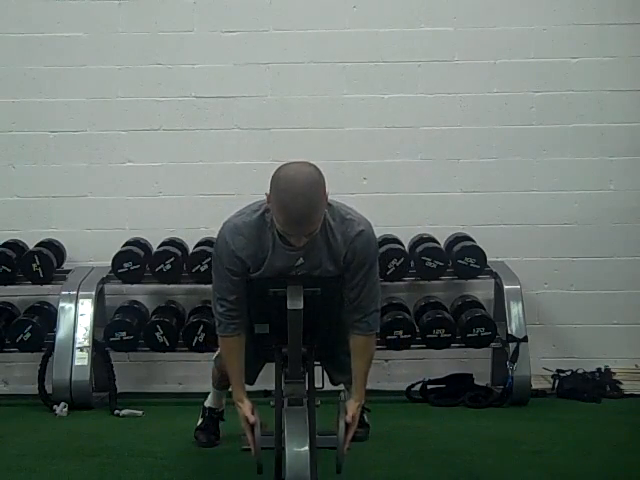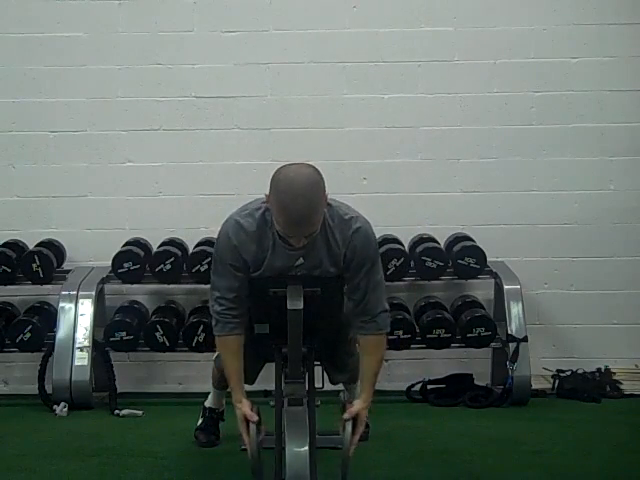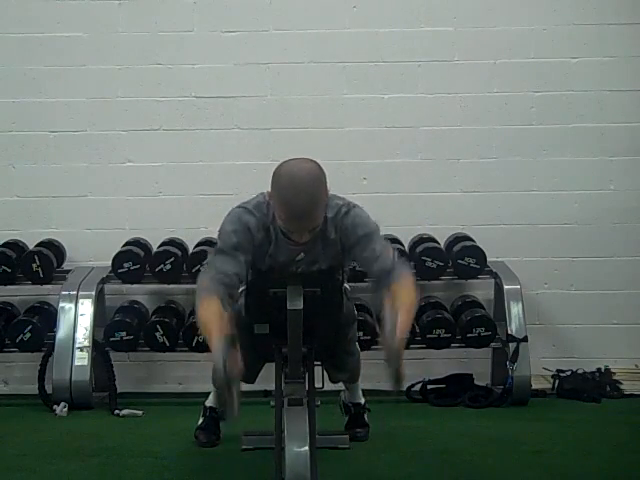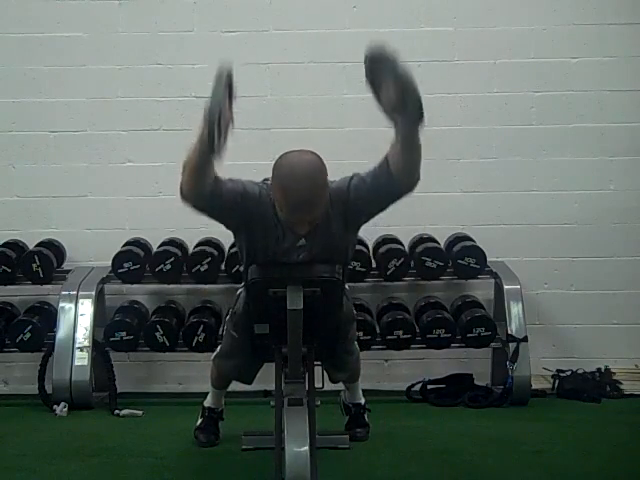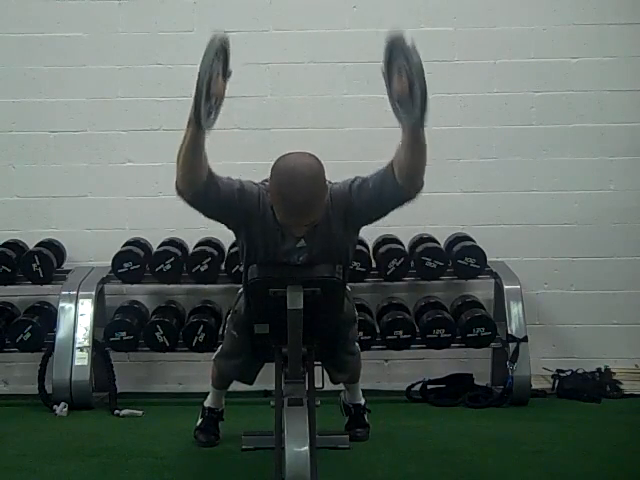
dt=0.3s
person 1, frame 1
left shoulder: (356, 234)
right shoulder: (236, 235)
left elbow: (363, 318)
right elbow: (229, 317)
left wrist: (357, 396)
right wrist: (240, 396)
left knee: (347, 361)
right knee: (230, 360)
left ankle: (351, 399)
right ankle: (213, 406)
person 1, frame 2
left shoulder: (355, 232)
right shoulder: (238, 231)
left elbow: (371, 316)
right elbow: (228, 316)
left wrist: (365, 396)
right wrist: (239, 396)
left knee: (347, 362)
right knee: (230, 361)
left ankle: (350, 399)
right ankle: (213, 406)
person 1, frame 3
left shoulder: (348, 219)
right shoulder: (245, 221)
left elbow: (392, 272)
right elbow: (212, 288)
left wrist: (400, 323)
right wrist: (219, 342)
left knee: (346, 361)
right knee: (232, 360)
left ankle: (354, 400)
right ankle: (213, 406)
person 1, frame 4
left shoulder: (346, 200)
right shoulder: (250, 202)
left elbow: (403, 177)
right elbow: (192, 192)
left wrist: (406, 120)
right wrist: (209, 133)
left knee: (346, 365)
right knee: (227, 362)
left ankle: (354, 401)
right ankle: (213, 406)
person 1, frame 5
left shoulder: (346, 201)
right shoulder: (249, 202)
left elbow: (408, 183)
right elbow: (189, 187)
right wrist: (198, 115)
left knee: (347, 362)
right knee: (228, 363)
left ankle: (355, 404)
right ankle: (213, 406)
